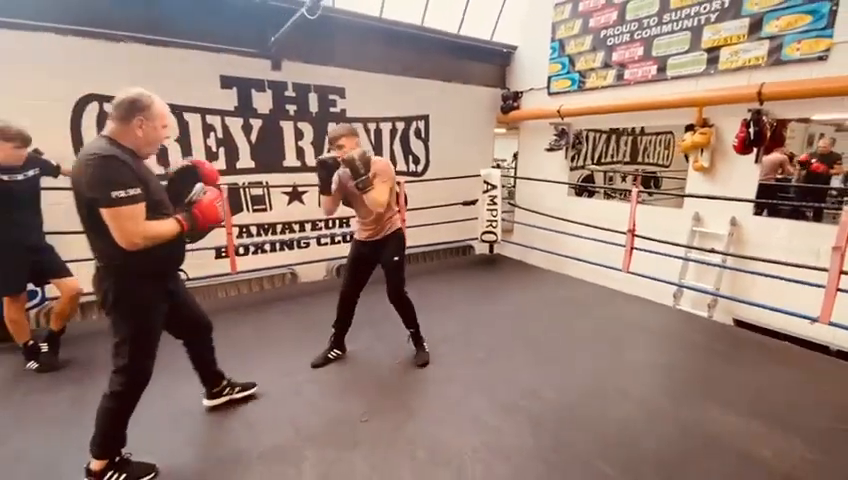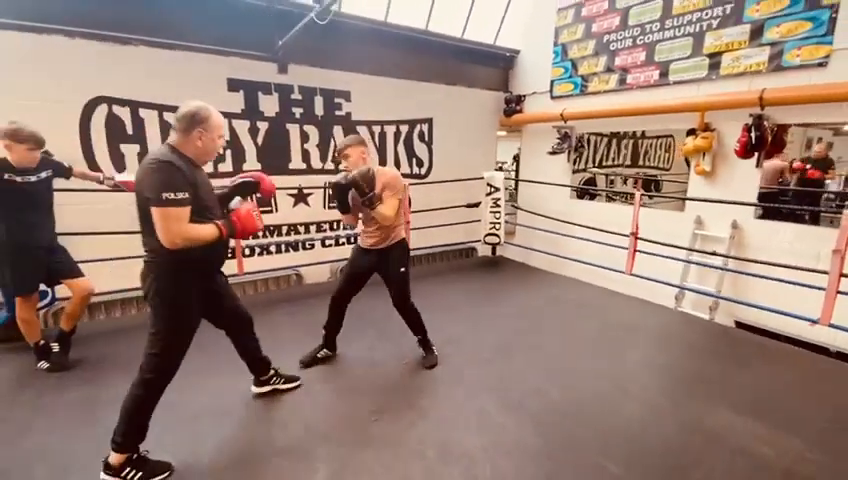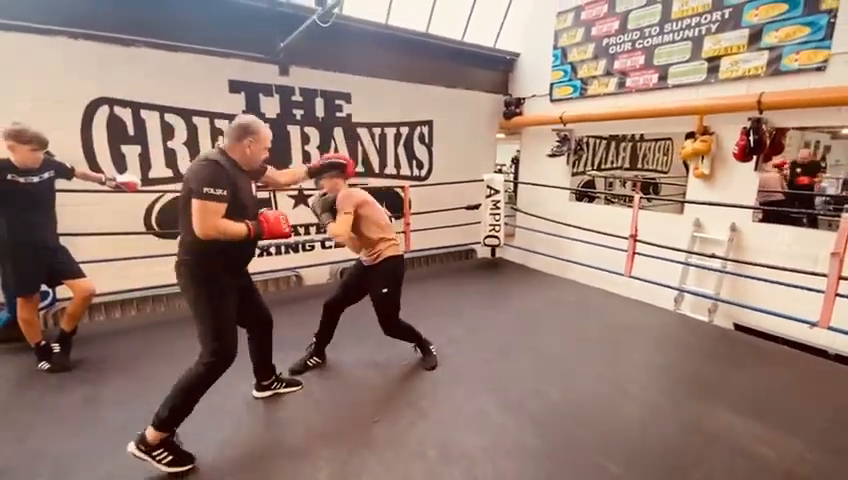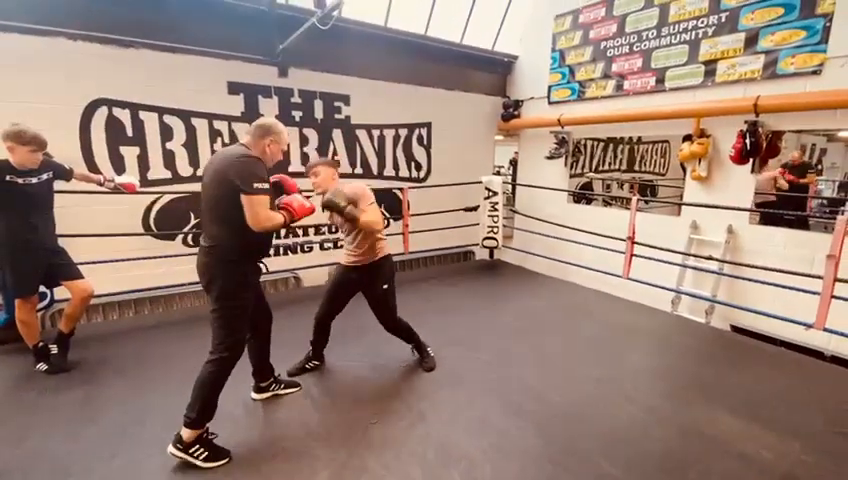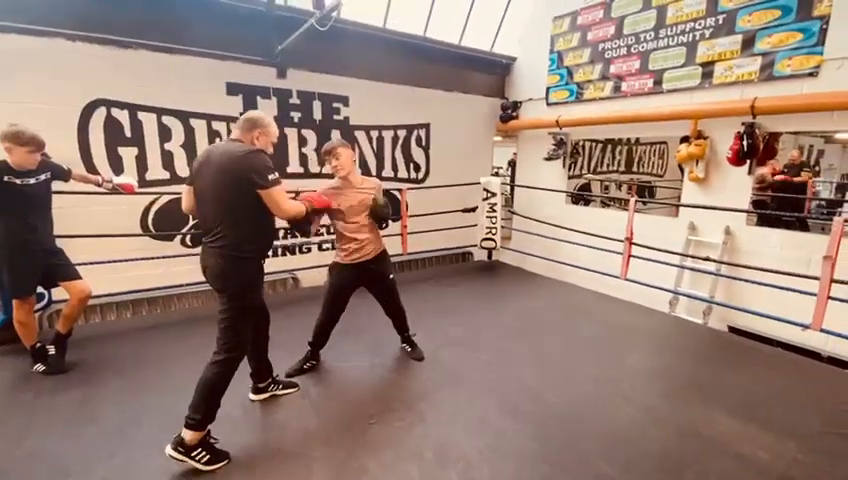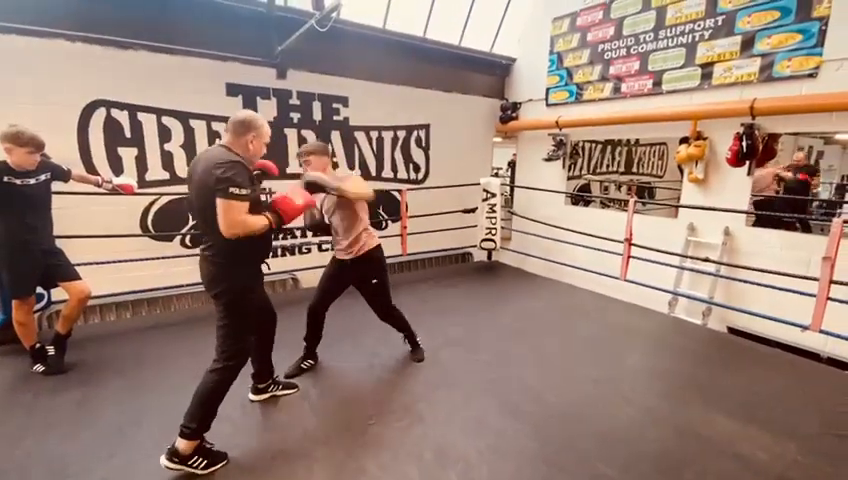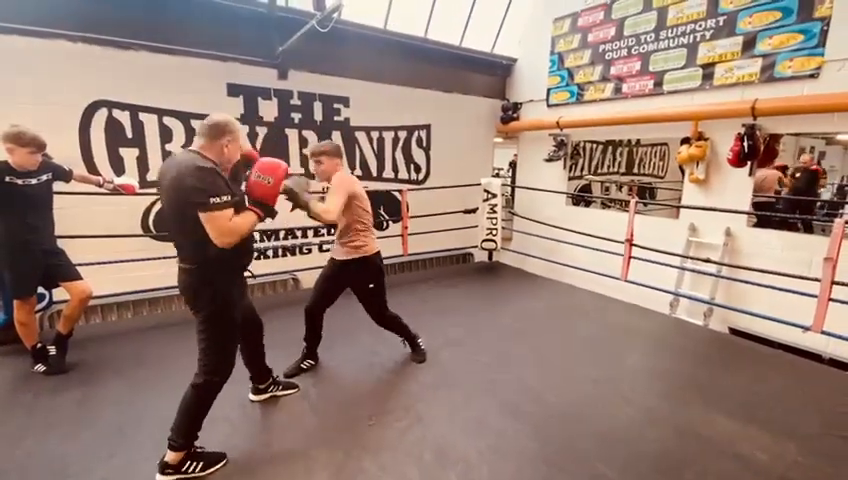
dt=0.2s
person 1, frame 1
left shoulder: (123, 156)
right shoulder: (106, 164)
right elbow: (132, 235)
right wrist: (190, 219)
left hip: (159, 276)
right hip: (133, 285)
left knee: (198, 328)
right knee: (133, 372)
left ankle: (217, 388)
person 1, frame 2
left shoulder: (189, 165)
right shoulder: (165, 170)
right elbow: (173, 236)
left wrist: (229, 197)
right wrist: (228, 227)
left hip: (204, 274)
right hip: (174, 282)
left knee: (240, 323)
right knee: (160, 367)
left ankle: (265, 376)
person 1, frame 3
left shoulder: (237, 167)
right shoulder: (212, 169)
left elbow: (279, 178)
right elbow: (206, 227)
left wrist: (321, 167)
right wrist: (257, 227)
left hip: (230, 269)
right hip: (205, 274)
left knee: (260, 321)
right knee: (218, 355)
left ankle: (266, 380)
right ankle: (155, 437)
person 1, frame 4
left shoulder: (223, 158)
right shoulder: (251, 166)
right elbow: (259, 221)
left wrist: (270, 191)
right wrist: (289, 212)
left hip: (220, 258)
right hip: (228, 266)
left knee: (260, 319)
right knee: (227, 348)
left ankle: (264, 380)
right ankle: (189, 435)
person 1, frame 5
left shoulder: (206, 157)
right shoulder: (252, 159)
left elbow: (189, 206)
right elbow: (285, 210)
right wrist: (312, 203)
left hip: (218, 254)
right hip: (237, 262)
left knee: (258, 319)
right knee: (231, 347)
left ankle: (263, 382)
right ankle: (189, 438)
person 1, frame 6
left shoulder: (207, 159)
right shoulder: (231, 168)
right elbow: (233, 226)
left wrist: (255, 176)
right wrist: (276, 215)
left hip: (231, 266)
right hip: (232, 270)
left knee: (264, 320)
right knee: (231, 355)
left ankle: (263, 382)
right ankle: (184, 447)
person 1, frame 7
left shoulder: (176, 164)
right shoulder: (204, 175)
right elbow: (227, 236)
left wrist: (239, 187)
right wrist: (261, 206)
left hip: (201, 272)
right hip: (213, 280)
left knee: (251, 326)
right knee: (215, 367)
left ankle: (262, 383)
person 2, frame 1
left shoulder: (34, 163)
left elbow: (63, 170)
left hip: (37, 245)
left knee: (72, 289)
left ankle: (49, 343)
right ankle: (31, 352)
person 2, frame 2
left shoulder: (47, 164)
left elbow: (76, 171)
left wrist: (106, 179)
left hip: (49, 244)
left knee: (84, 289)
right knee: (26, 301)
left ankle: (60, 343)
right ankle: (41, 351)
person 2, frame 3
left shoulder: (50, 166)
left elbow: (78, 172)
left wrist: (108, 180)
left hip: (51, 246)
left knee: (86, 290)
right knee: (27, 302)
left ankle: (62, 343)
right ankle: (43, 352)
person 2, frame 4
left shoulder: (48, 167)
left elbow: (76, 174)
left wrist: (107, 182)
left hip: (49, 247)
left knee: (84, 291)
right knee: (25, 303)
left ankle: (59, 344)
right ankle: (40, 354)
person 2, frame 5
left shoulder: (46, 167)
left elbow: (74, 174)
left wrist: (104, 182)
left hip: (47, 247)
left knee: (82, 291)
right knee: (24, 303)
left ankle: (57, 344)
right ankle: (38, 355)
person 2, frame 6
left shoulder: (46, 167)
left elbow: (74, 175)
left wrist: (103, 182)
left hip: (47, 248)
left knee: (82, 292)
right knee: (23, 304)
left ankle: (57, 345)
right ankle: (37, 355)
person 2, frame 7
left shoulder: (47, 168)
left elbow: (75, 175)
left wrist: (103, 182)
left hip: (48, 248)
left knee: (82, 292)
right knee: (24, 303)
left ankle: (58, 345)
right ankle: (39, 355)
person 3, frame 1
left shoulder: (380, 166)
right shoulder: (342, 173)
left elbow: (379, 206)
right elbow: (328, 210)
left wrist: (361, 177)
right wrist: (325, 178)
left hip: (390, 238)
right hip: (362, 240)
left knee: (396, 293)
right knee: (348, 293)
left ankle: (419, 342)
right ankle: (337, 345)
person 3, frame 2
left shoulder: (389, 176)
right shoulder: (354, 184)
left elbow: (387, 218)
right elbow: (349, 223)
left wrist: (367, 193)
right wrist: (341, 200)
left hip: (393, 247)
right hip: (365, 248)
left knee: (402, 303)
right knee: (339, 297)
left ankle: (426, 345)
right ankle: (327, 345)
person 3, frame 3
left shoulder: (348, 196)
right shoulder: (351, 199)
left elbow: (340, 235)
right elbow: (357, 244)
left wrist: (323, 214)
left hip: (387, 262)
right hip: (368, 263)
left knee: (389, 323)
right knee: (332, 305)
left ankle: (424, 346)
right ankle: (317, 352)
person 3, frame 4
left shoulder: (356, 190)
right shoulder: (332, 202)
left elbow: (376, 224)
left wrist: (344, 211)
left hip: (377, 263)
right hip: (349, 266)
left knee: (389, 320)
right knee: (323, 315)
left ankle: (421, 349)
right ankle: (315, 356)
person 3, frame 5
left shoulder: (373, 185)
right shoulder: (328, 191)
left wrist: (382, 213)
left hip: (376, 259)
right hip: (345, 265)
left knee: (393, 306)
right knee: (328, 316)
left ankle: (407, 340)
right ankle: (312, 355)
person 3, frame 6
left shoulder: (344, 178)
right shoulder: (321, 194)
left elbow: (367, 194)
left wrist: (327, 185)
right wrist: (316, 223)
left hip: (367, 256)
right hip: (342, 258)
left knee: (384, 309)
right knee: (315, 307)
left ankle: (411, 338)
right ankle: (309, 355)
person 3, frame 7
left shoulder: (342, 181)
right shoulder: (336, 184)
left elbow: (329, 216)
left wrist: (301, 195)
left hip: (366, 261)
right hip: (340, 260)
left knee: (379, 315)
right knee: (313, 308)
left ankle: (413, 340)
right ankle: (309, 355)
